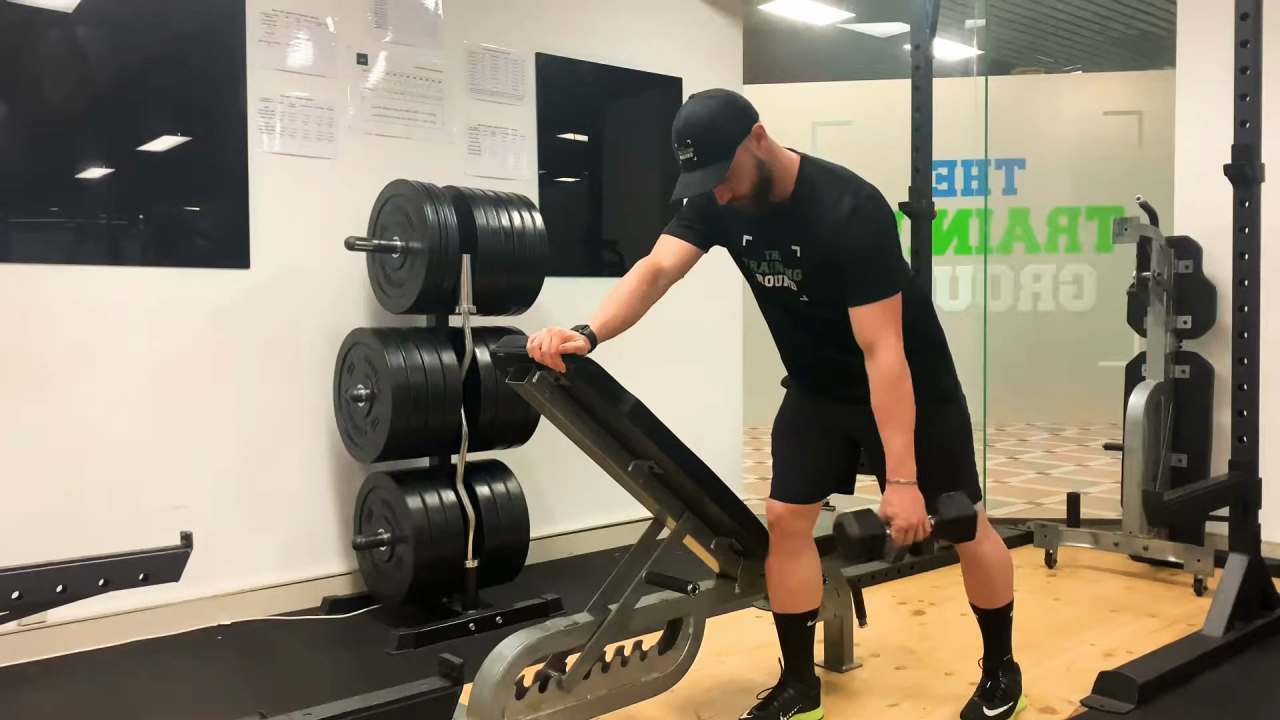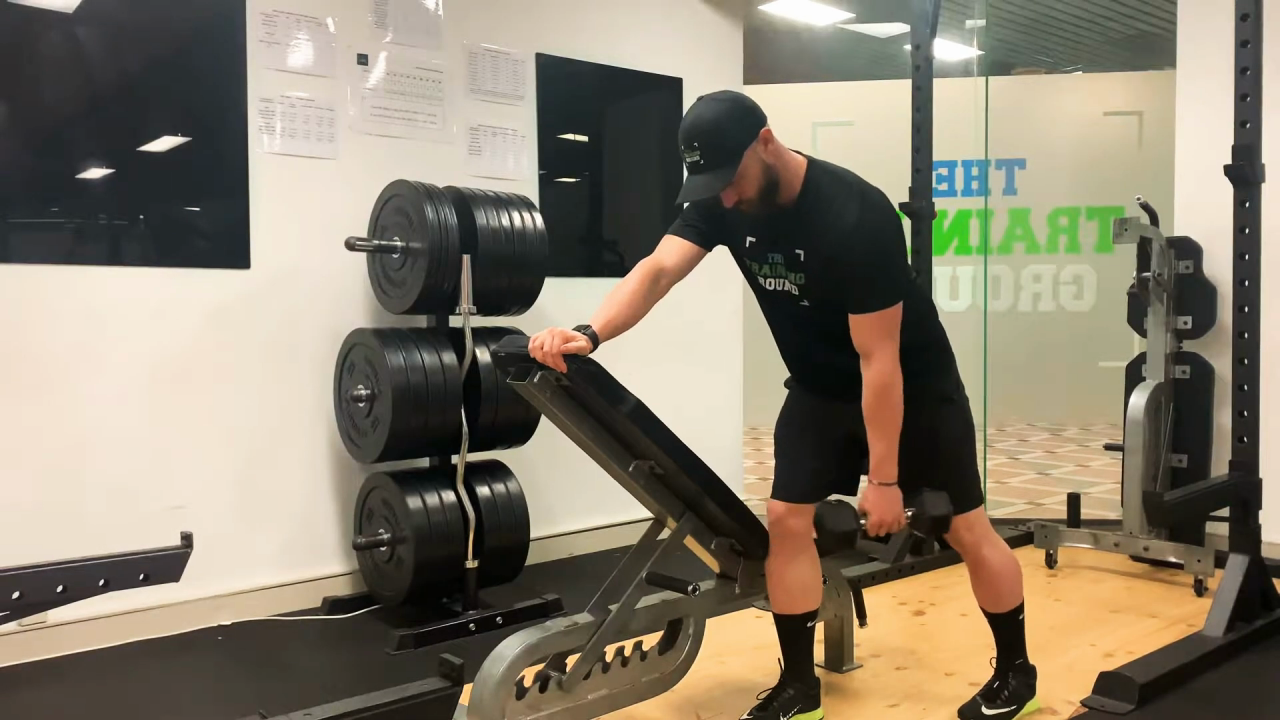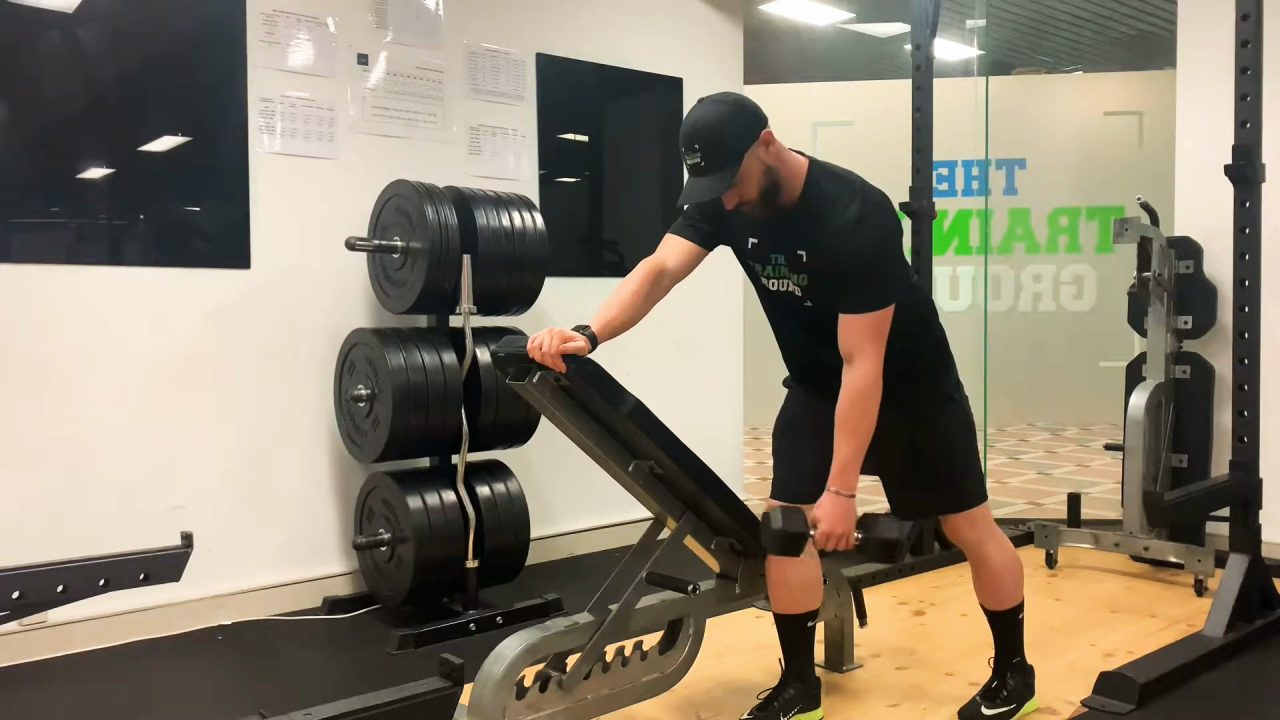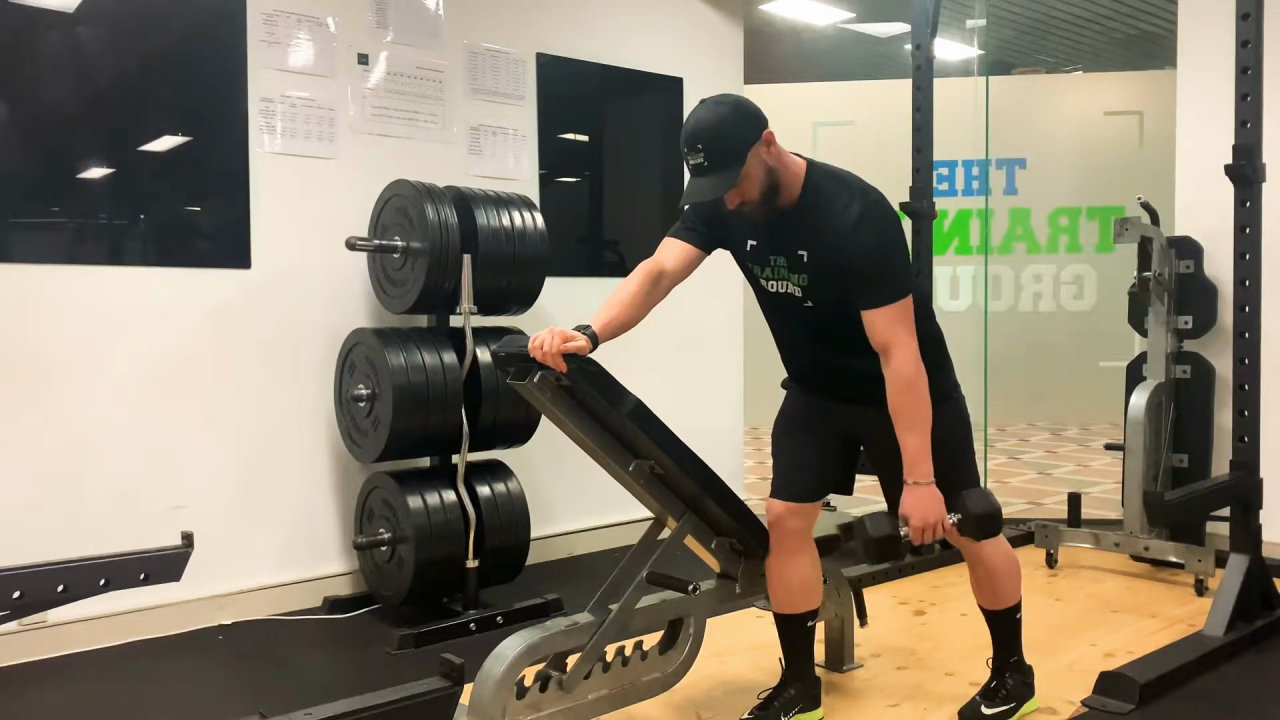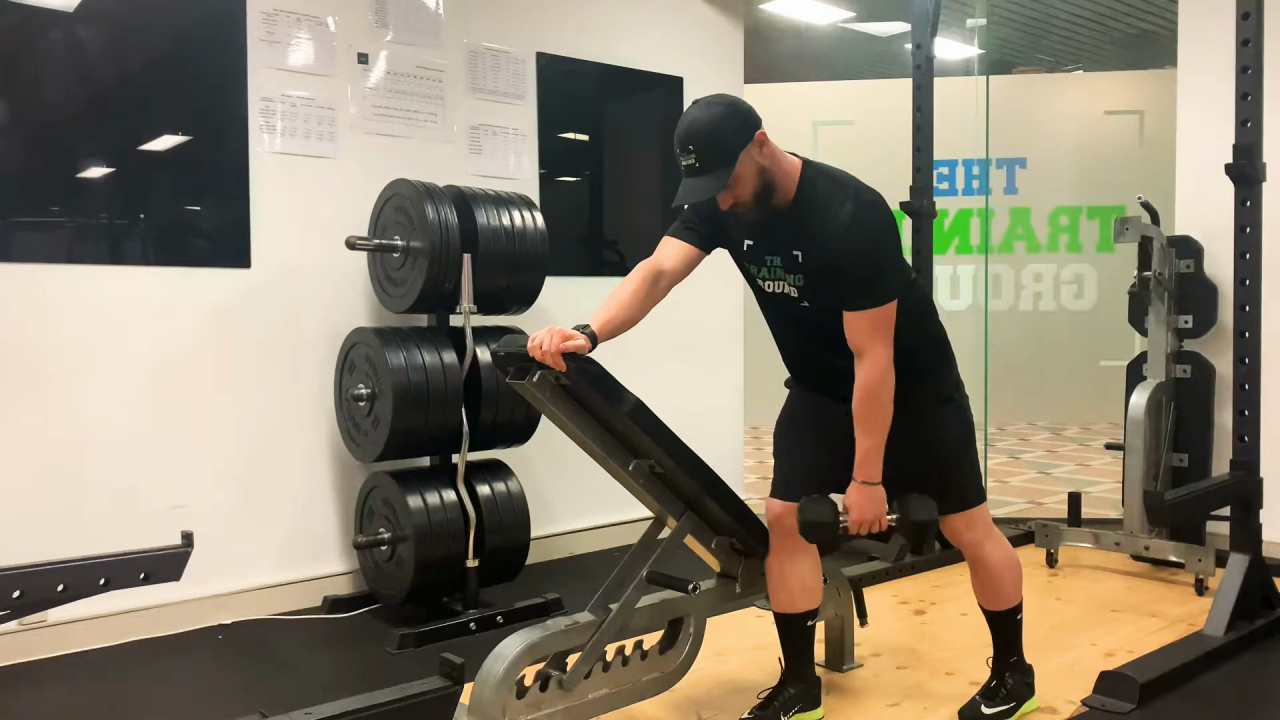
dt=1s
person 1, frame 1
left shoulder: (850, 211)
right shoulder: (716, 202)
left elbow: (882, 352)
right elbow: (657, 268)
left wrist: (902, 480)
right wrist: (587, 332)
left hip: (909, 381)
right hip: (817, 384)
right knee: (786, 518)
left ankle: (1000, 669)
person 1, frame 2
left shoulder: (856, 216)
right shoulder: (719, 203)
left elbow: (880, 361)
right elbow: (657, 270)
left wrist: (883, 480)
right wrist: (588, 333)
left hip: (912, 385)
right hip: (817, 386)
left knee: (964, 528)
right knee: (786, 520)
person 1, frame 3
left shoulder: (857, 216)
right shoulder: (722, 203)
left elbow: (864, 365)
right elbow: (660, 269)
left wrist: (840, 490)
right wrist: (588, 333)
left hip: (908, 383)
right hip: (815, 385)
left knee: (969, 526)
person 1, frame 4
left shoulder: (857, 216)
right shoulder: (720, 205)
left elbow: (898, 353)
right elbow: (659, 271)
left wrist: (919, 478)
right wrist: (589, 333)
left hip: (903, 386)
right hip: (816, 386)
left knee: (962, 525)
right knee: (785, 518)
person 1, frame 5
left shoulder: (851, 216)
right shoulder: (717, 206)
left elbow: (874, 359)
right elbow: (657, 271)
left wrist: (868, 479)
right wrist: (588, 332)
left hip: (911, 383)
right hip: (818, 386)
left knee: (966, 527)
right knee: (784, 517)
